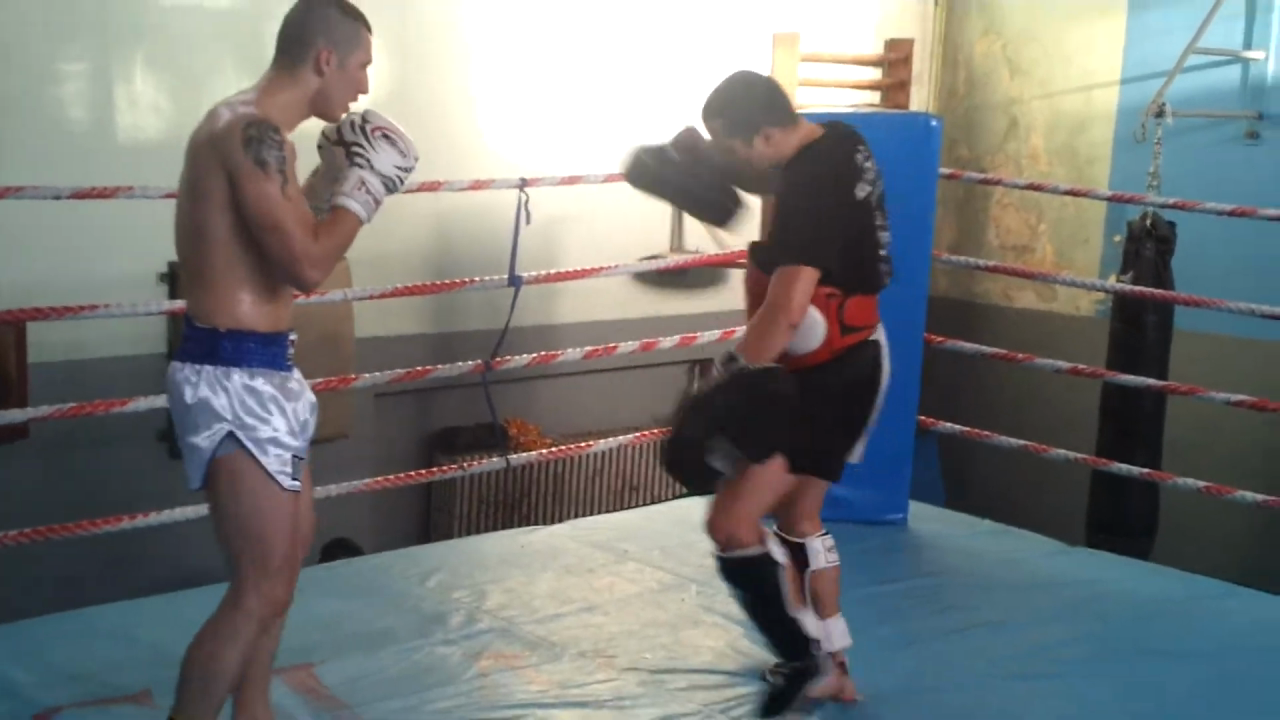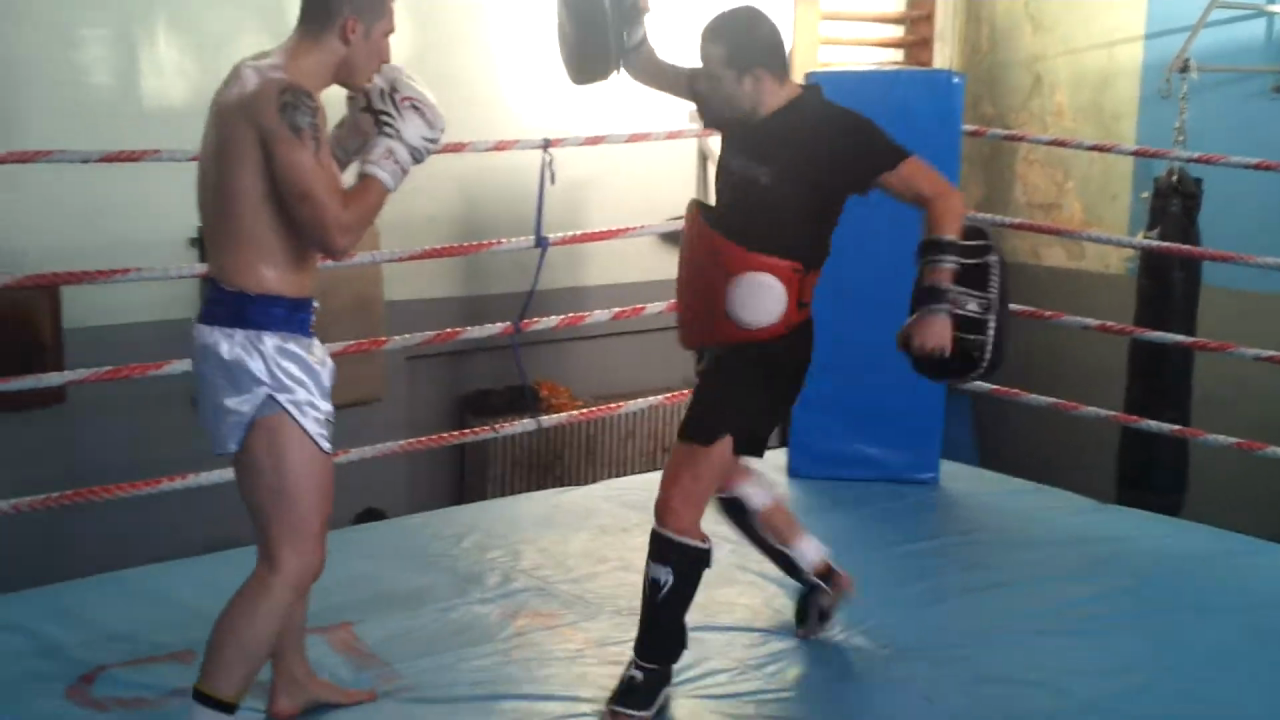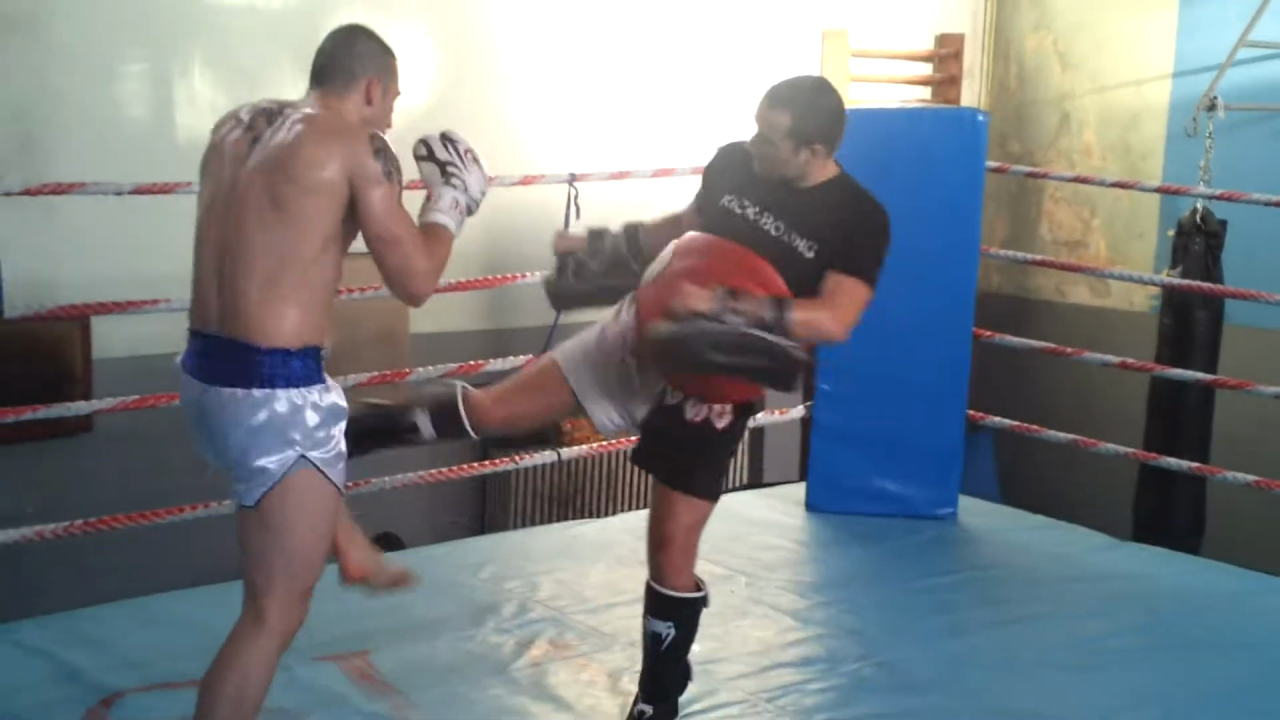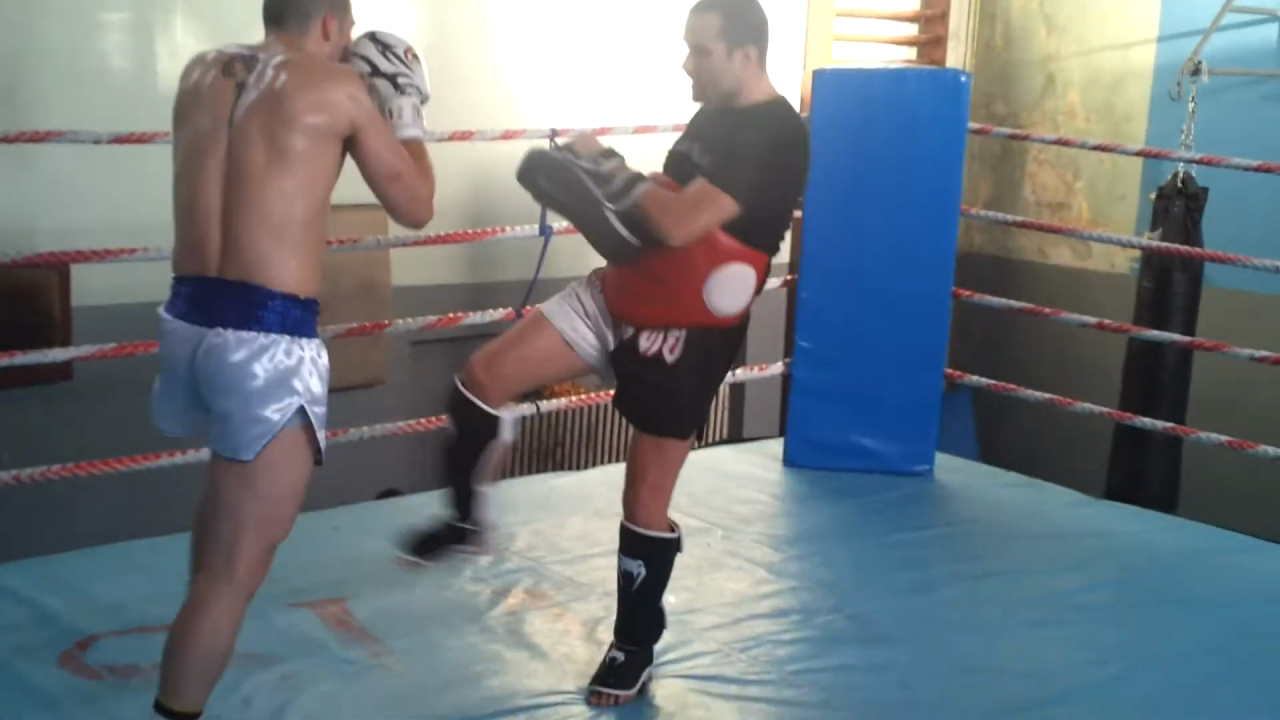
dt=0.3s
person 1, frame 1
left shoulder: (243, 124)
right shoulder: (254, 133)
right elbow: (305, 265)
left wrist: (333, 175)
right wrist: (368, 183)
left hip: (254, 371)
right hip: (236, 379)
left knee: (279, 559)
right knee: (262, 586)
person 1, frame 2
left shoulder: (257, 77)
right shoulder: (287, 97)
right elbow: (336, 233)
left wrist: (359, 130)
right wrist: (398, 150)
left hip: (256, 332)
right hip: (262, 340)
left knee: (293, 537)
right knee: (294, 560)
person 1, frame 3
left shoulder: (233, 126)
right shoulder: (358, 148)
right elbow: (415, 284)
right wrist: (451, 194)
left hip: (205, 372)
right hip: (274, 388)
right knee: (274, 615)
left ankle: (348, 547)
person 1, frame 4
left shoulder: (202, 74)
right shoulder: (340, 88)
right elbow: (416, 208)
right wrist: (403, 101)
left hip: (188, 322)
right hip: (267, 339)
left knee: (233, 482)
right knee: (237, 571)
person 2, frame 1
left shoulder: (814, 188)
right shoulder: (837, 145)
left elbow: (781, 314)
left wrist: (720, 394)
right wrist: (700, 160)
left hip: (828, 373)
right hip: (850, 363)
left knee: (732, 523)
right knee: (797, 517)
left ankle: (810, 664)
right ankle: (828, 661)
person 2, frame 2
left shoulder: (828, 130)
right shoulder: (752, 105)
left elbow: (943, 198)
right elbow: (667, 79)
left wrist: (937, 304)
left hip: (759, 349)
right hip: (731, 338)
left knee: (677, 507)
right knee: (725, 480)
right ankle: (820, 578)
person 2, frame 3
left shoulder: (859, 219)
right shoulder: (735, 163)
left elbow: (834, 322)
left wrist: (722, 308)
right wrist: (610, 244)
left hip: (716, 393)
right hip: (638, 341)
left knee: (672, 559)
right knee: (488, 407)
right ankle: (349, 438)
person 2, frame 4
left shoulder: (777, 139)
right shoulder: (717, 114)
left elbow: (677, 224)
left wrist: (602, 168)
right wrist: (607, 185)
left hip: (691, 330)
right hip: (623, 290)
left knee: (645, 503)
right knee: (486, 375)
left ankle: (632, 653)
right ankle: (464, 520)
